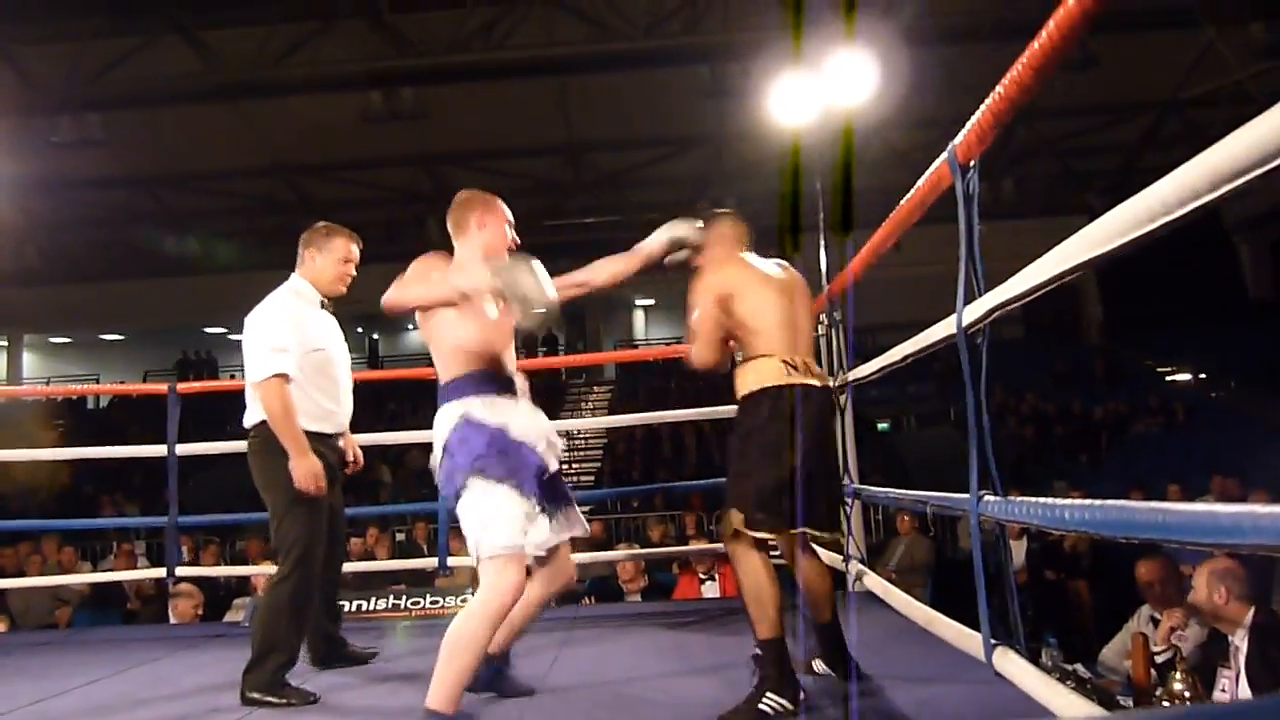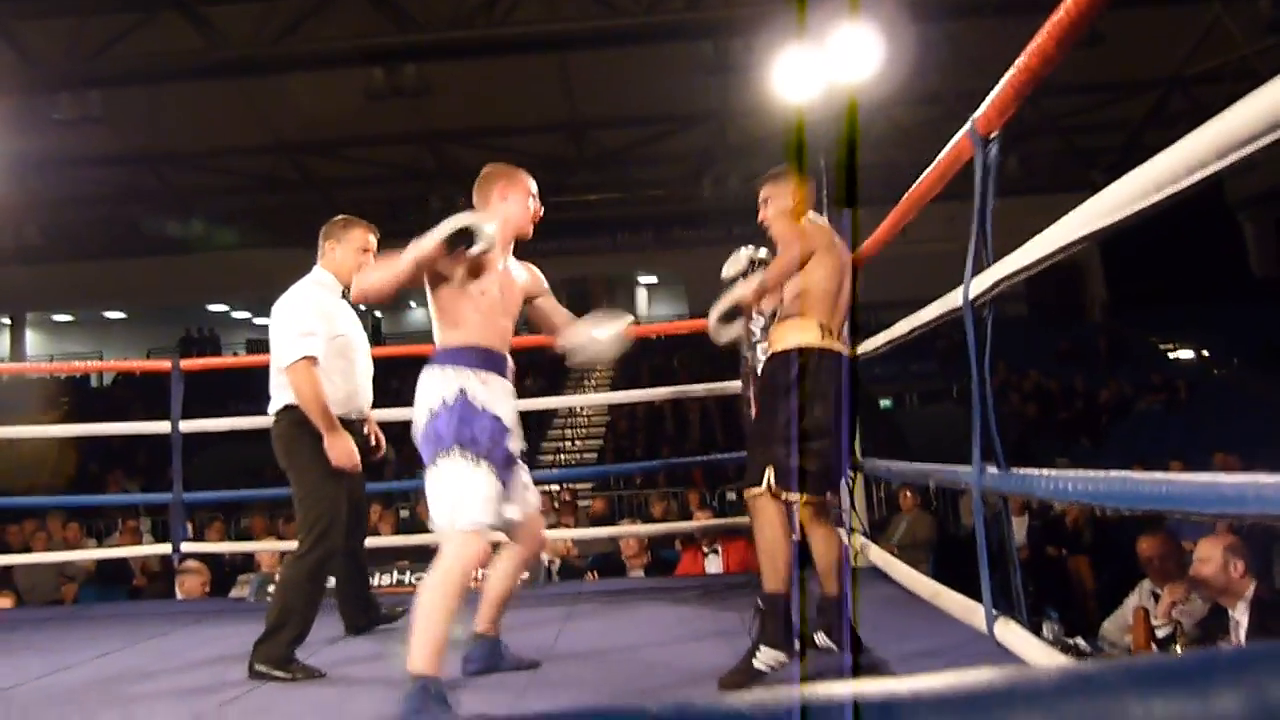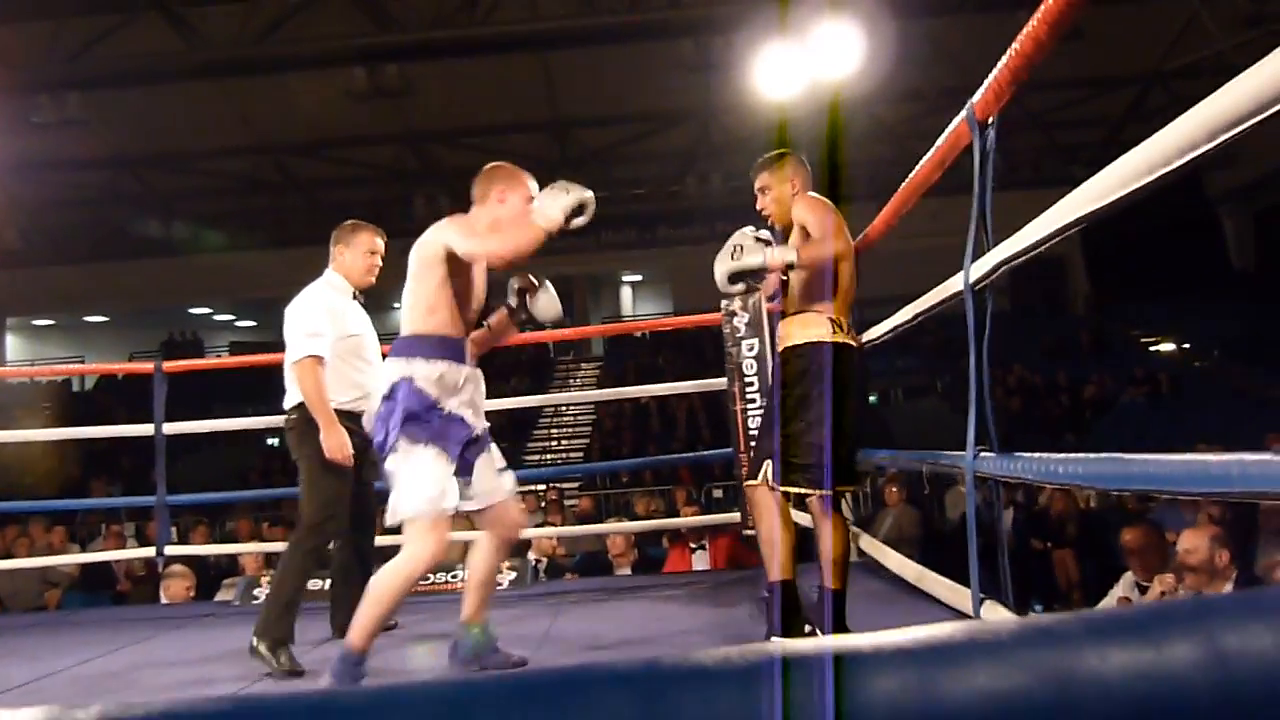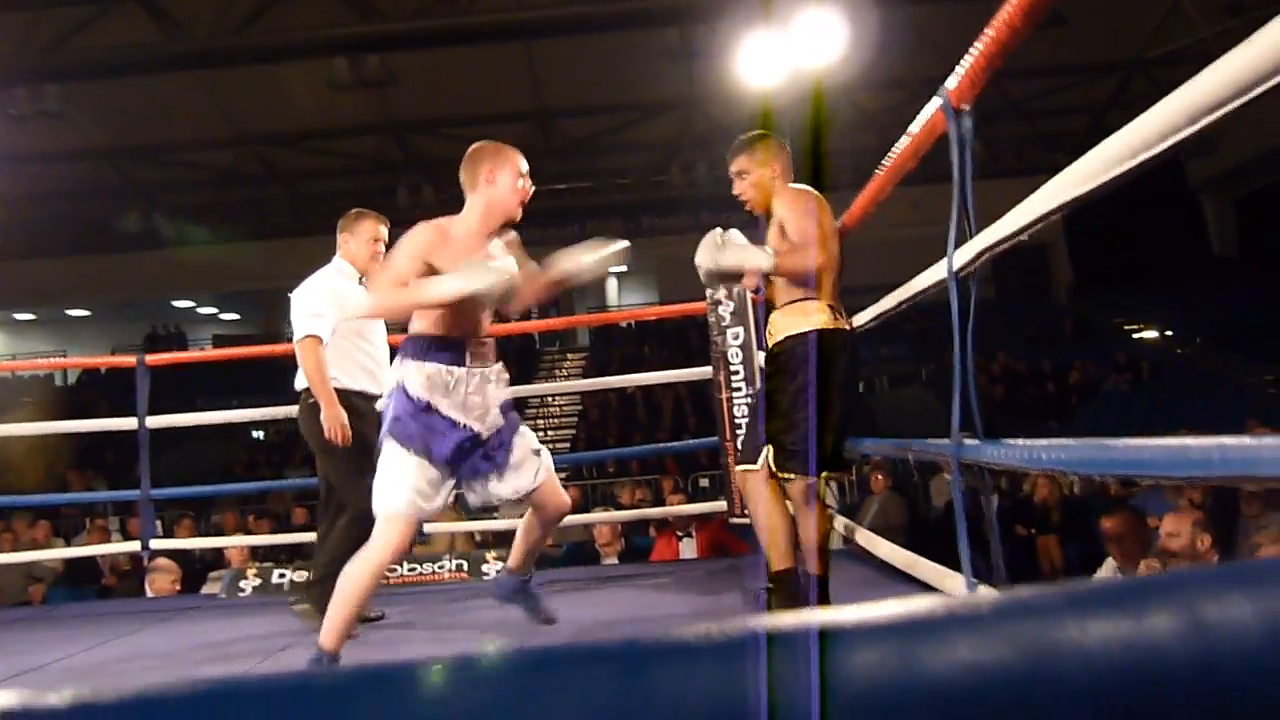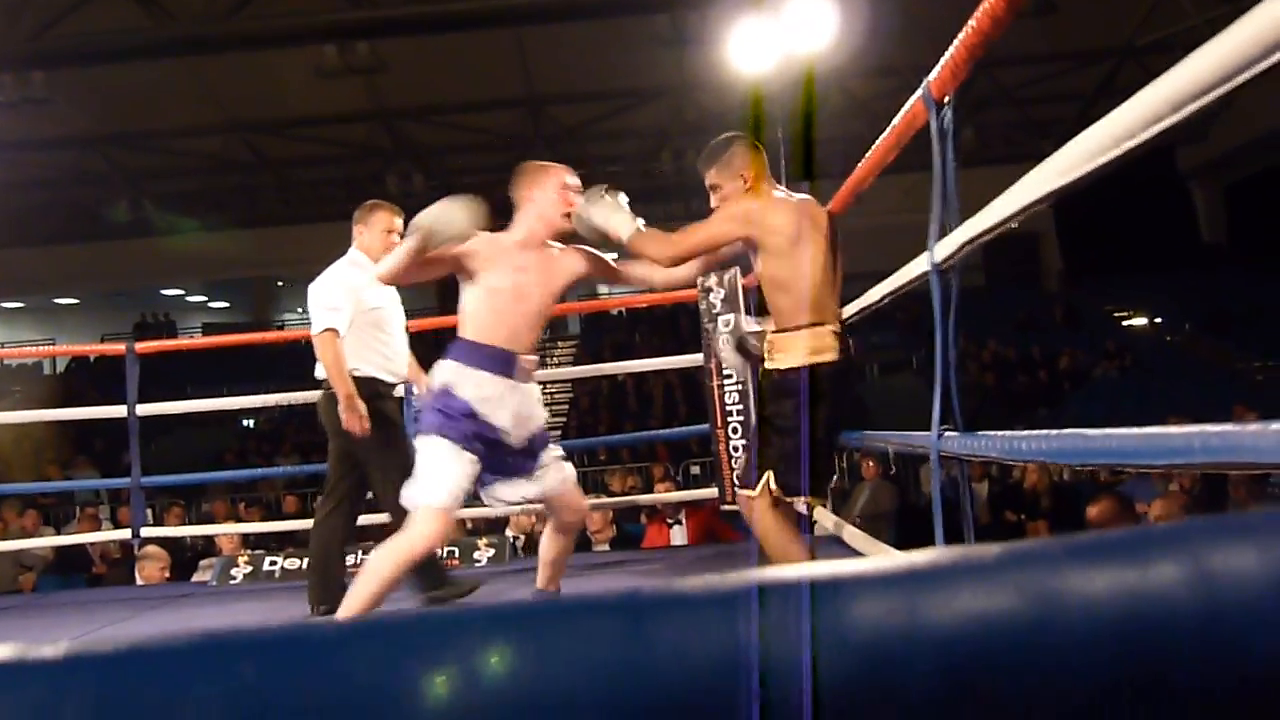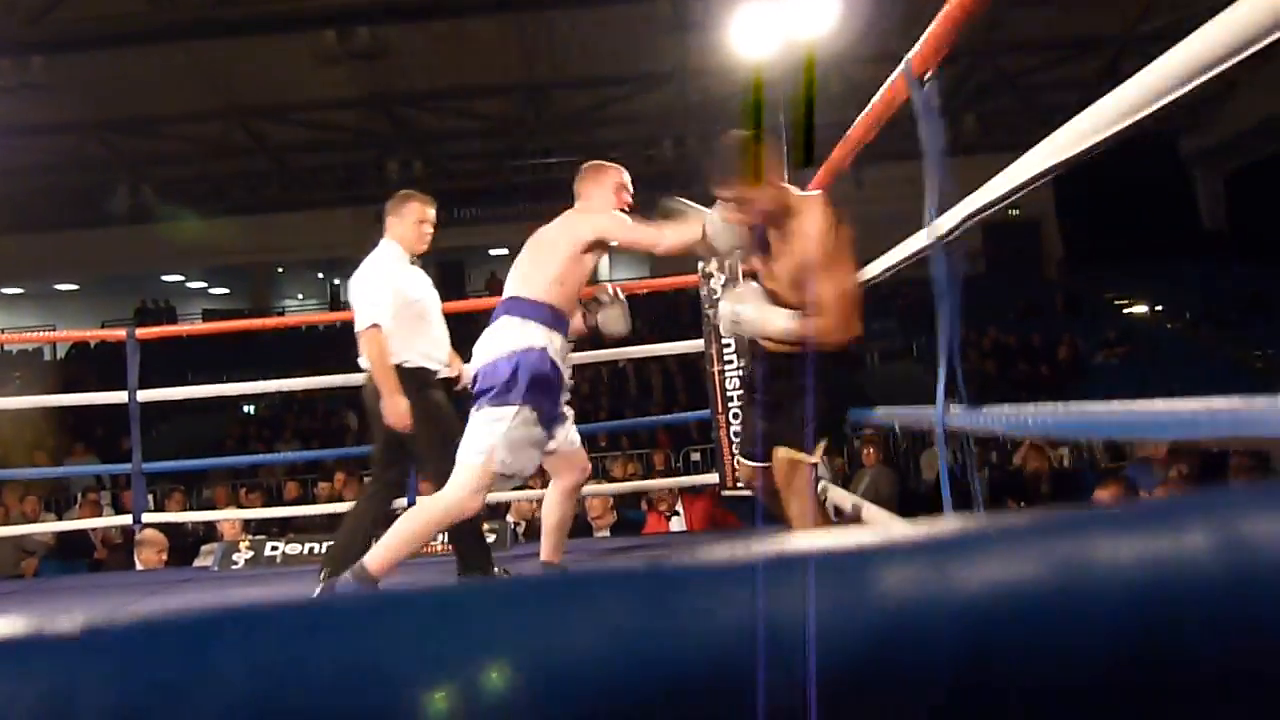
dt=0.2s
person 1, frame 1
left shoulder: (497, 285)
right shoulder: (434, 269)
left elbow: (583, 281)
right elbow: (395, 298)
left wrist: (650, 246)
right wrist: (480, 282)
left hip: (520, 430)
right hip: (474, 428)
left knee: (558, 565)
right knee: (503, 583)
left ankle: (489, 662)
person 1, frame 2
left shoulder: (527, 276)
right shoulder: (458, 248)
left elbow: (569, 333)
right elbow: (364, 289)
left wrist: (601, 335)
right wrist: (434, 244)
left hip: (492, 406)
right hip: (455, 397)
left knee: (528, 534)
right knee: (467, 546)
left ankle: (484, 644)
person 1, frame 3
left shoulder: (474, 265)
right shoulder: (452, 230)
right elbow: (506, 249)
left wrist: (517, 312)
right wrist: (559, 212)
left hip: (454, 398)
right hip: (415, 396)
left knee: (506, 519)
right knee: (425, 544)
left ankle: (471, 639)
right ankle: (347, 667)
person 1, frame 4
left shoulder: (501, 244)
right shoulder: (429, 237)
left elbow: (520, 298)
right elbow: (380, 302)
left wrist: (569, 270)
right wrist: (458, 284)
left hip: (481, 393)
right hip: (427, 394)
left knee: (554, 503)
right knee: (393, 540)
left ankle: (516, 576)
right ankle: (323, 660)
person 1, frame 5
left shoulder: (568, 261)
right shoulder: (472, 245)
left elbow: (648, 277)
right elbow: (387, 274)
left wrist: (710, 254)
right wrist: (418, 243)
left hip: (516, 401)
right hip: (461, 397)
left knee: (572, 511)
right knee: (426, 534)
left ankle: (545, 597)
person 1, frame 6
left shoulder: (569, 241)
right shoulder: (584, 221)
right elbow: (657, 241)
left wrist: (590, 318)
right wrist: (706, 227)
left hip: (531, 362)
right hip: (519, 359)
left knee: (574, 469)
right knee: (465, 498)
left ankle: (551, 573)
right ankle: (356, 584)
person 2, frame 1
left shoulder: (717, 278)
right shoulder: (785, 273)
left elbow: (703, 358)
left wrist: (717, 347)
left hip: (770, 398)
right hip: (814, 397)
left knee: (744, 538)
right knee: (792, 536)
right ankle: (834, 652)
person 2, frame 2
left shoulder: (798, 223)
right shoulder: (836, 247)
left elbow: (799, 252)
left wrist: (744, 294)
right wrist: (769, 289)
left hip: (799, 360)
right hip: (831, 363)
left knee: (767, 493)
right knee: (809, 501)
left ankle: (774, 636)
right ankle: (836, 627)
person 2, frame 3
left shoulder: (810, 206)
right shoulder: (817, 224)
left elbow: (836, 246)
left wrist: (773, 258)
right wrist: (767, 259)
left hip: (814, 353)
right hip: (835, 355)
left knee: (762, 482)
right knee: (821, 494)
left ankle: (784, 617)
right ankle: (832, 622)
person 2, frame 4
left shoulder: (795, 199)
right shoulder: (804, 209)
left elbow: (817, 260)
left wrist: (753, 258)
right wrist: (738, 255)
left hip: (806, 343)
right hip: (823, 342)
left knee: (755, 474)
right knee: (803, 480)
left ankle: (789, 604)
right ankle: (816, 606)
person 2, frame 5
left shoulder: (753, 211)
right shoulder: (804, 207)
left elbow: (665, 249)
left wrist: (616, 222)
left hip: (799, 368)
right hip: (805, 361)
left knee: (758, 500)
right knee: (759, 486)
person 2, frame 6
left shoulder: (816, 228)
right shoulder: (747, 212)
left elbow: (837, 330)
left wrist: (765, 318)
left hip: (817, 353)
right hip: (772, 352)
left knee: (788, 465)
right knee: (753, 468)
person 3, frame 1
left shoulder: (321, 316)
right shoulder: (280, 311)
right elbow: (271, 385)
left wrist: (343, 436)
right wrist: (300, 455)
left hip: (319, 448)
right hip: (287, 450)
left knee: (328, 551)
right knee: (299, 559)
left ankle: (327, 645)
right ankle: (263, 679)
person 3, frame 2
left shoulder: (338, 305)
right shoulder: (306, 300)
right elbow: (301, 370)
left wrist: (364, 422)
right wrist: (333, 433)
left hip: (339, 432)
right hip: (309, 432)
left knee: (351, 528)
right knee: (320, 539)
left ankle: (359, 611)
right ankle: (273, 653)
person 3, frame 3
left shoulder: (351, 307)
right shoulder: (318, 301)
right elbow: (306, 366)
right wrist: (330, 429)
left hip: (349, 427)
right hip: (323, 427)
left knee: (359, 522)
right knee: (317, 527)
left ankle: (350, 615)
right ankle: (271, 634)
person 3, frame 4
left shoulder: (359, 293)
right shoulder: (324, 286)
right elbow: (308, 345)
right wrist: (330, 407)
left hip: (356, 408)
right hip: (337, 408)
left knee: (343, 506)
right knee: (365, 503)
left ankle: (332, 601)
right ankle: (317, 594)
person 3, frame 5
left shoulder: (382, 286)
right shoulder: (339, 279)
left elbow: (393, 345)
right elbow: (326, 338)
left wrist: (422, 381)
right wrist: (348, 399)
left hip: (371, 397)
right hip: (360, 396)
left knee: (342, 499)
right knee: (401, 488)
left ankle: (325, 596)
right ankle: (432, 581)
person 3, frame 6
left shoulder: (414, 273)
right shoulder: (379, 271)
right elbow: (371, 334)
left wrist: (458, 366)
right wrist: (392, 393)
left hip: (415, 386)
right hip: (406, 387)
left knee: (384, 483)
right knee: (456, 471)
left ankle: (337, 566)
right ankle: (476, 568)
